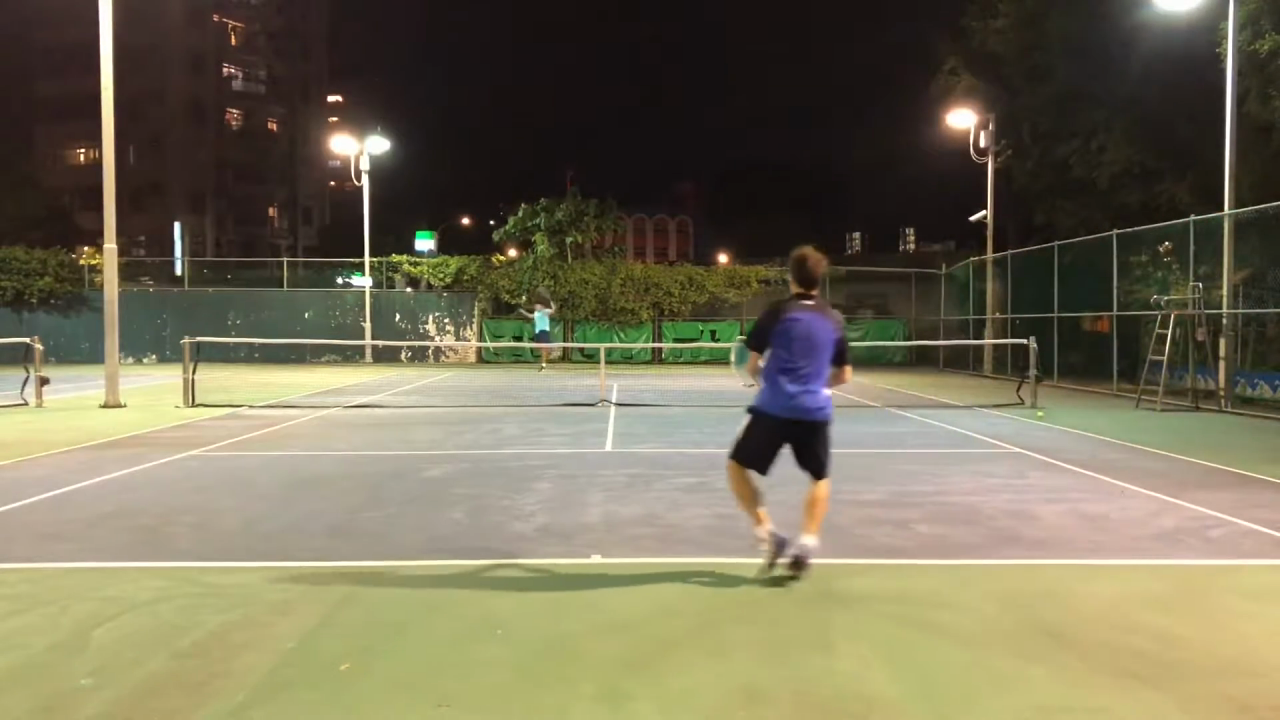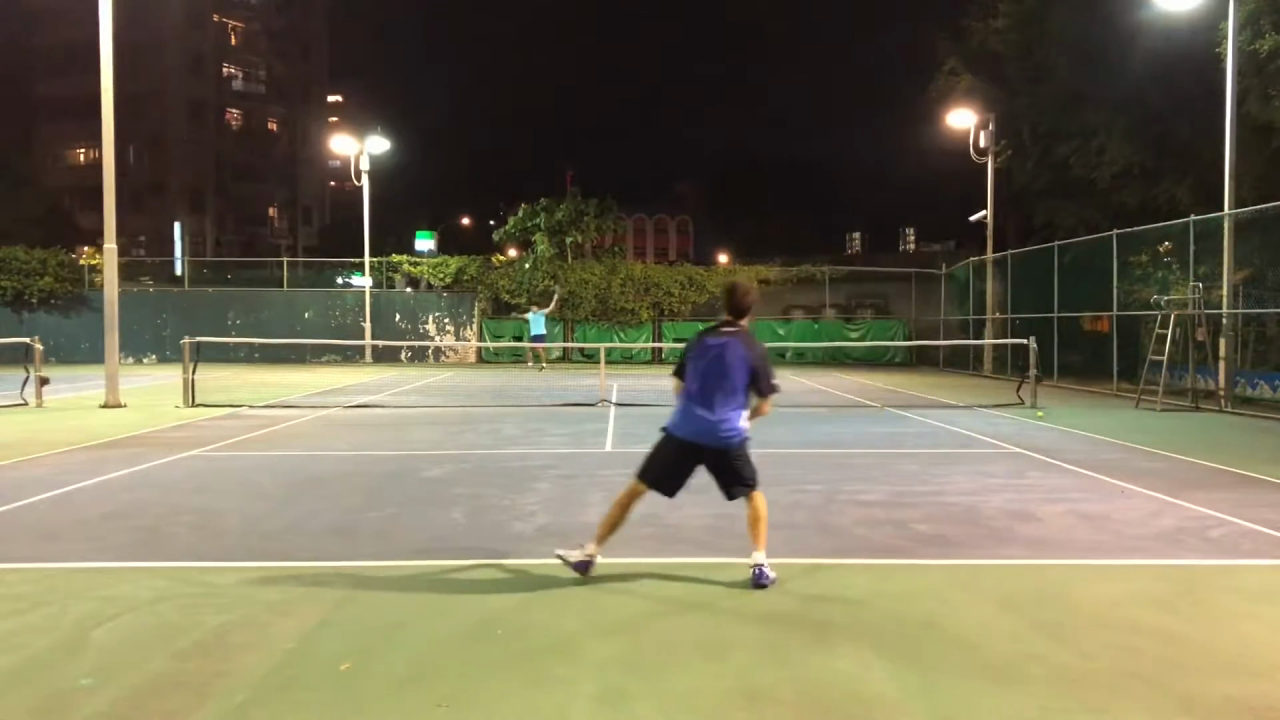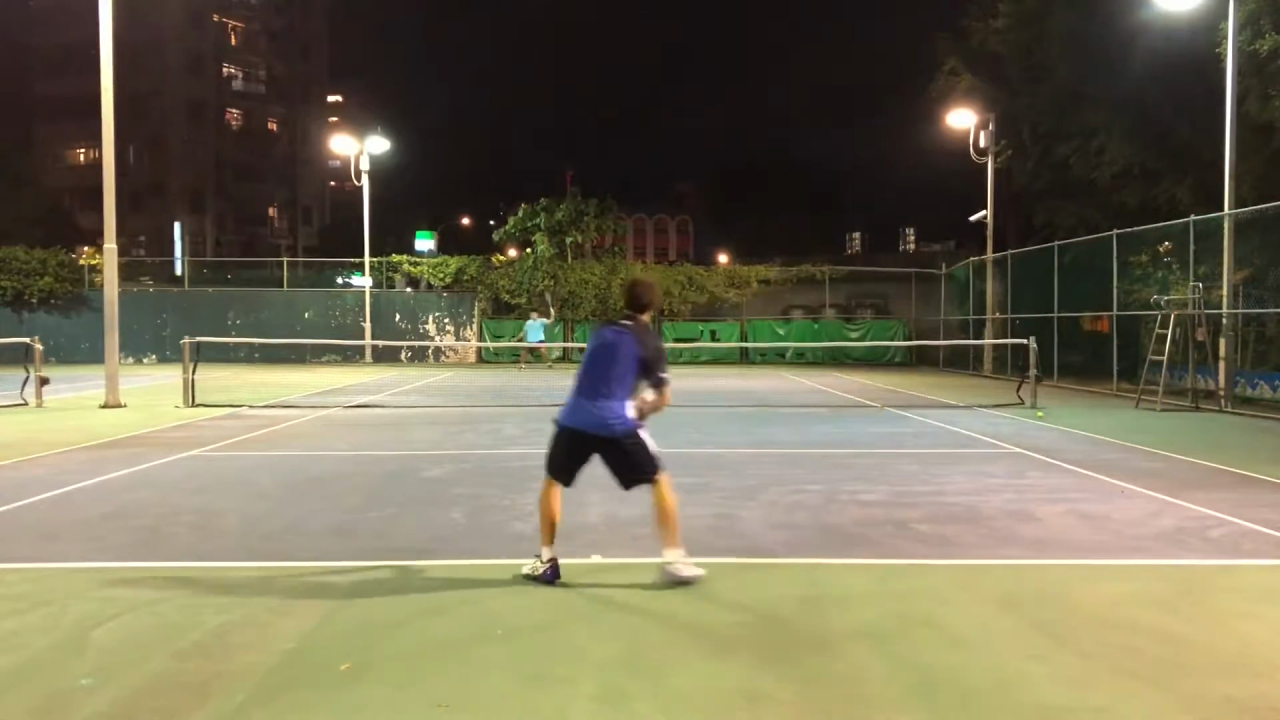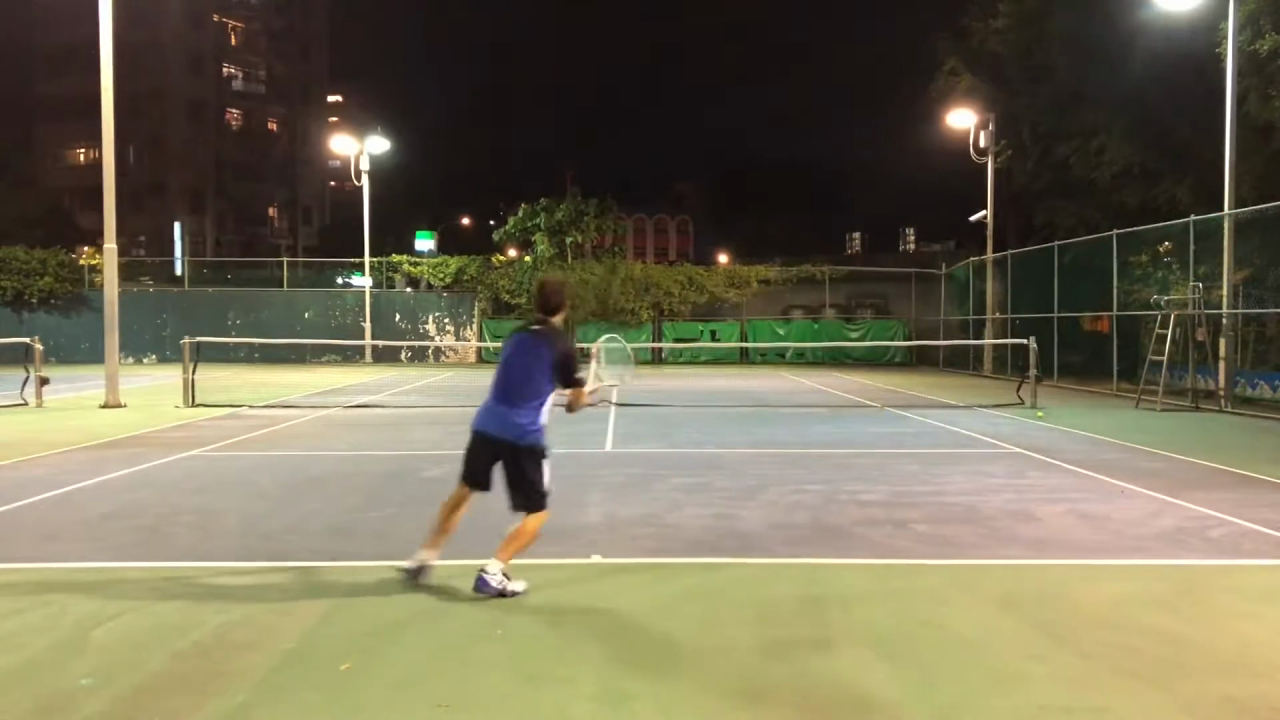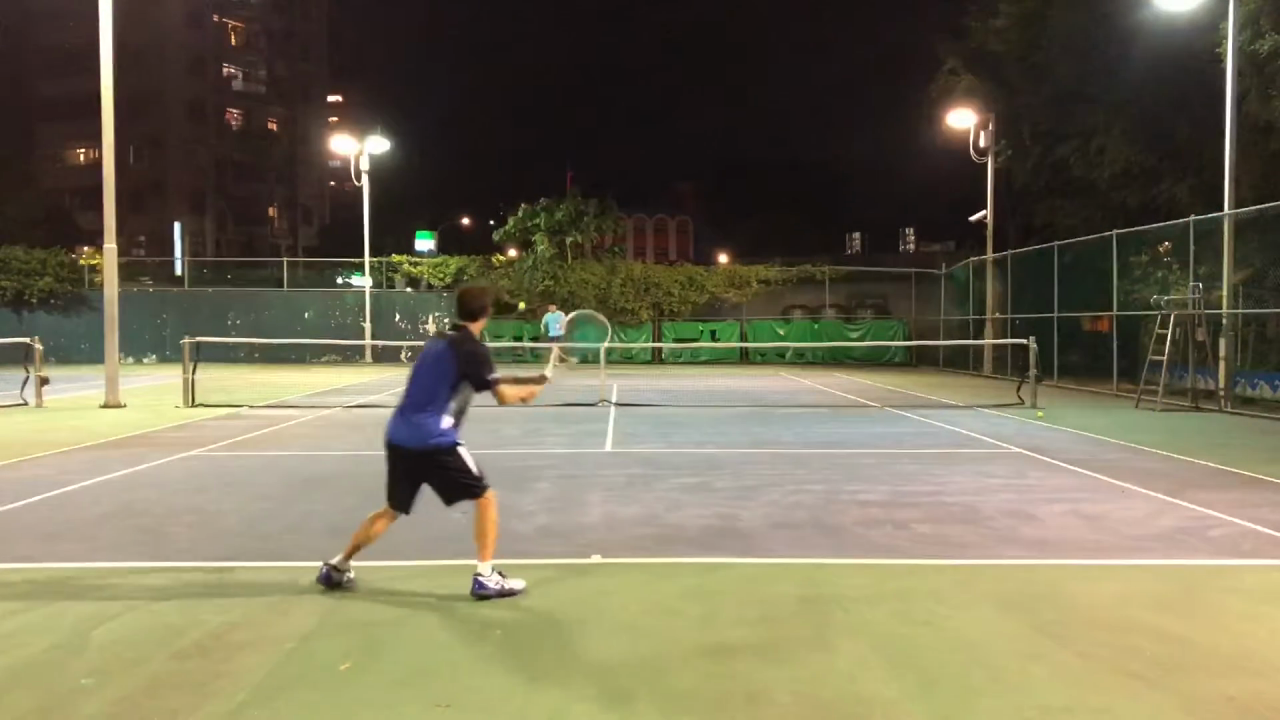
dt=0.2s
person 1, frame 1
left shoulder: (777, 311)
right shoulder: (834, 320)
left elbow: (753, 363)
right elbow: (843, 376)
left wrist: (761, 376)
left hip: (773, 408)
right hip: (815, 412)
left knee: (737, 470)
right knee: (820, 480)
left ankle: (768, 536)
right ankle: (806, 544)
person 1, frame 2
left shoulder: (701, 340)
right shoulder: (755, 351)
right elbow: (763, 407)
left hip: (684, 432)
right hip: (728, 438)
left knee: (635, 490)
right knee: (754, 496)
left ankle: (589, 554)
right ankle: (759, 563)
person 1, frame 3
left shoulder: (601, 331)
right shoulder: (649, 342)
right elbow: (662, 398)
right wrist: (642, 409)
left hip: (575, 421)
right hip: (615, 425)
left knee: (551, 485)
right knee: (661, 484)
left ankle: (547, 560)
right ankle: (674, 559)
person 1, frame 4
left shoulder: (516, 337)
right shoulder: (562, 345)
right elbow: (579, 399)
left wrist: (550, 391)
right wrist: (573, 402)
left hip: (487, 426)
right hip: (525, 436)
left knee: (463, 492)
right knee: (536, 513)
left ankle: (423, 559)
right ankle: (492, 573)
person 1, frame 5
left shoulder: (440, 341)
right shoulder: (472, 349)
left elbow: (481, 380)
right elbow: (503, 395)
left wrist: (527, 380)
right wrist: (529, 391)
left hip: (398, 436)
right hip: (433, 440)
left knee: (392, 510)
right knee: (486, 500)
left ankle: (336, 566)
right ankle: (485, 576)
